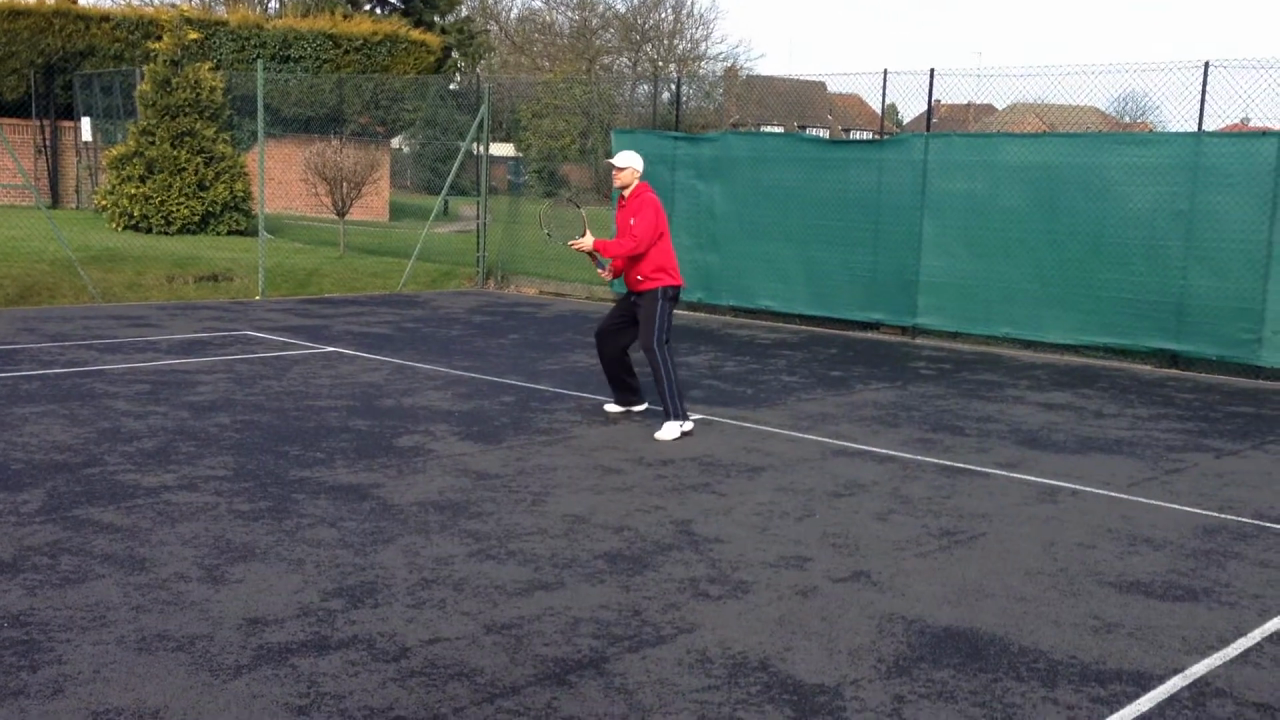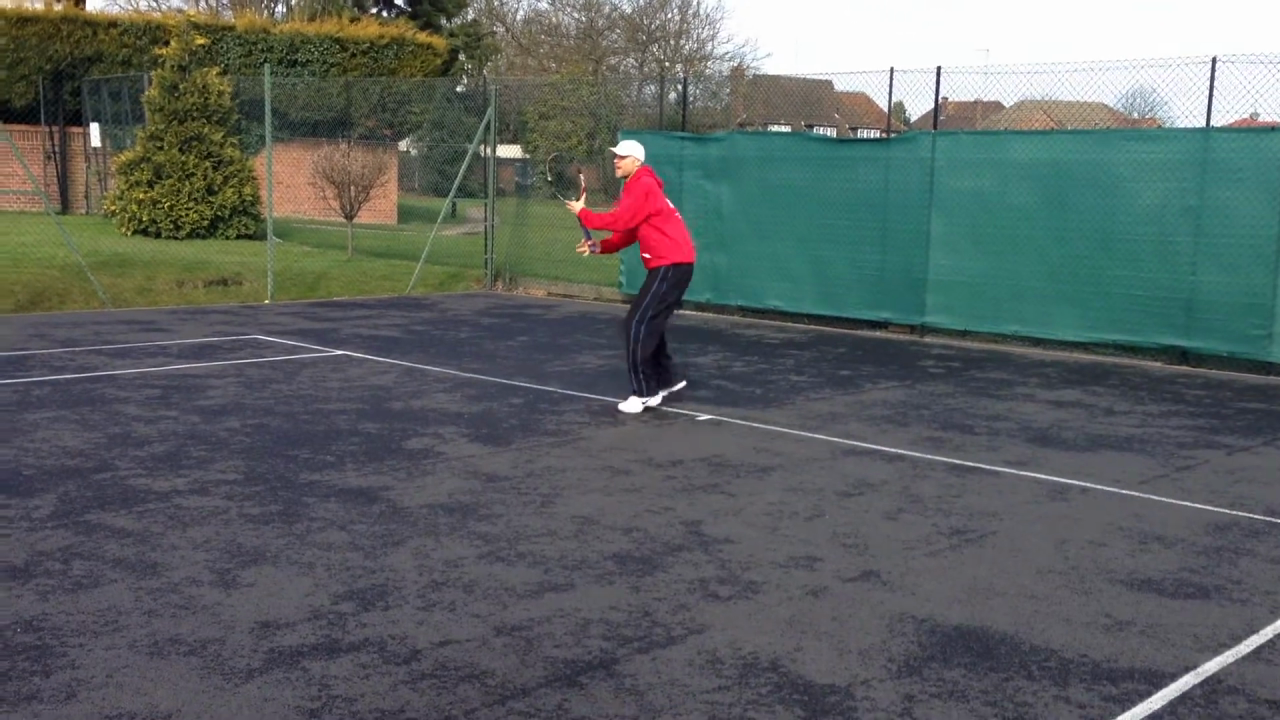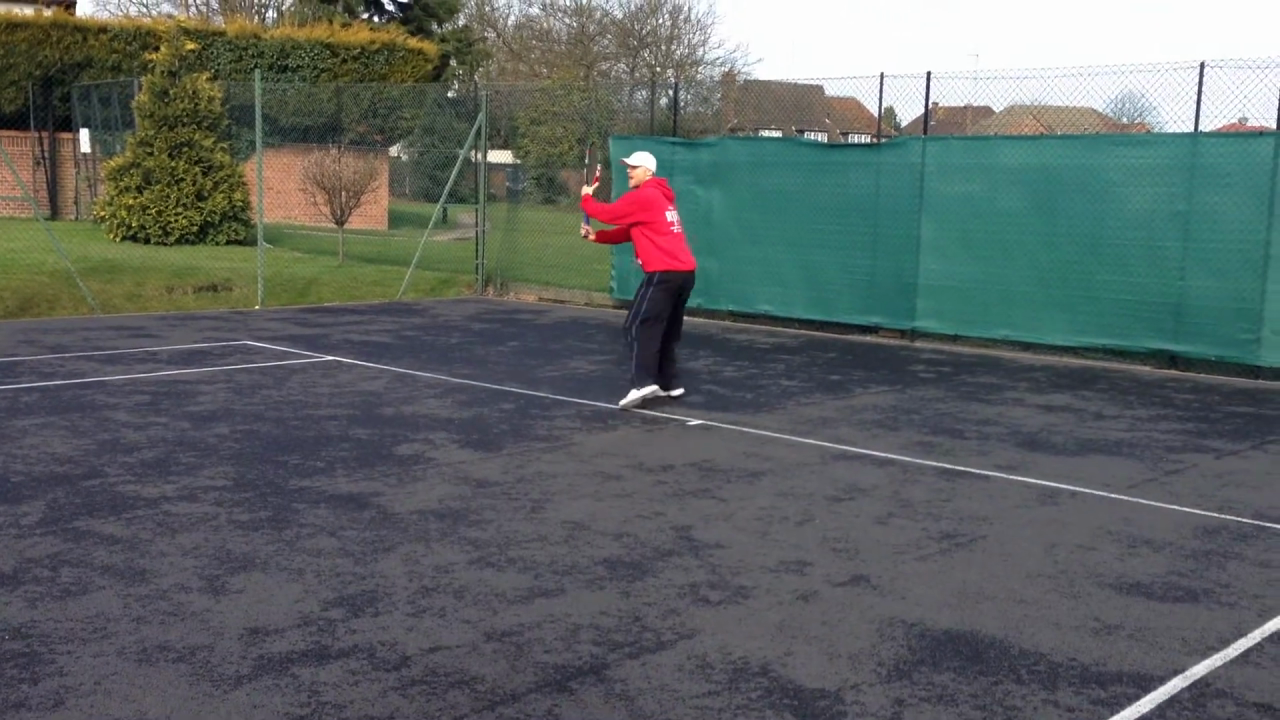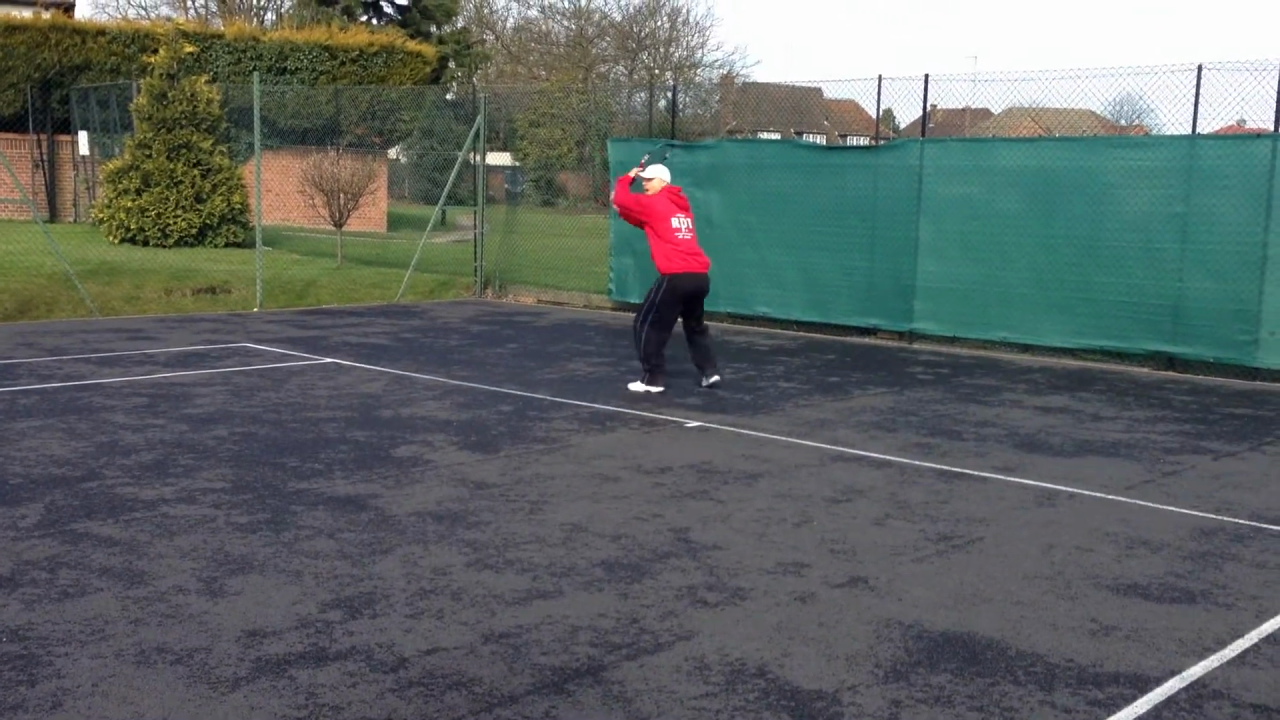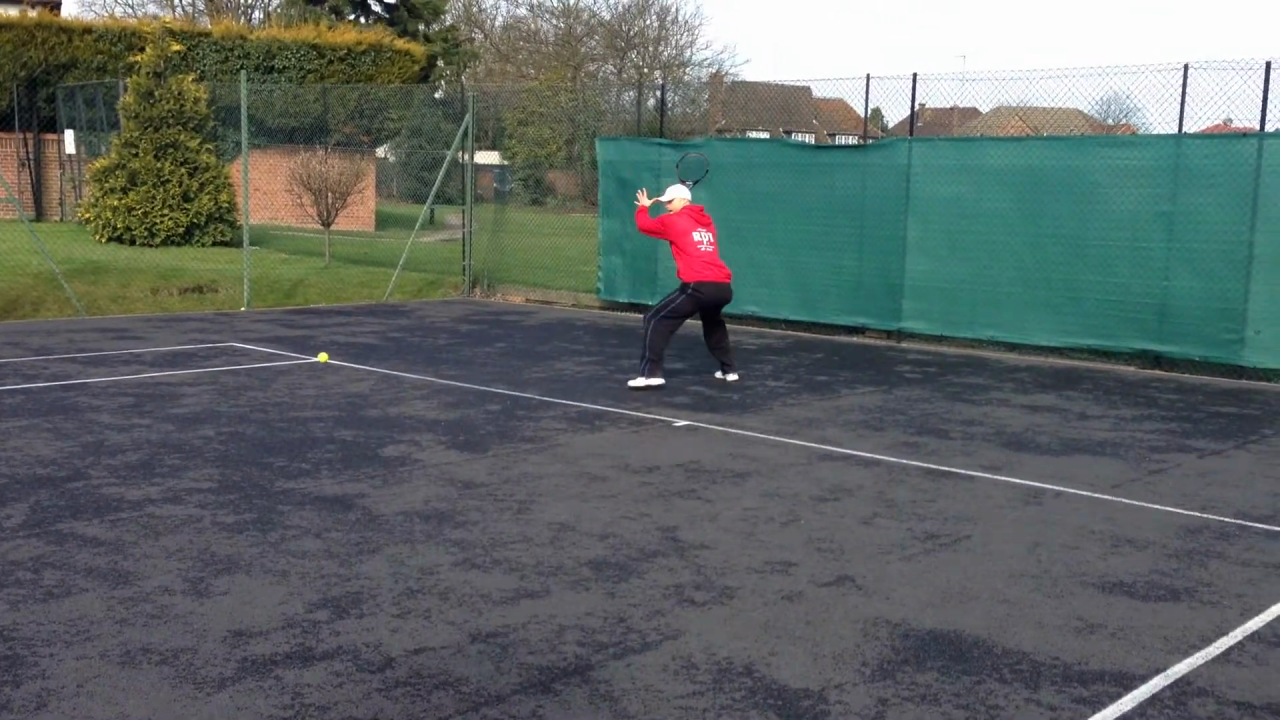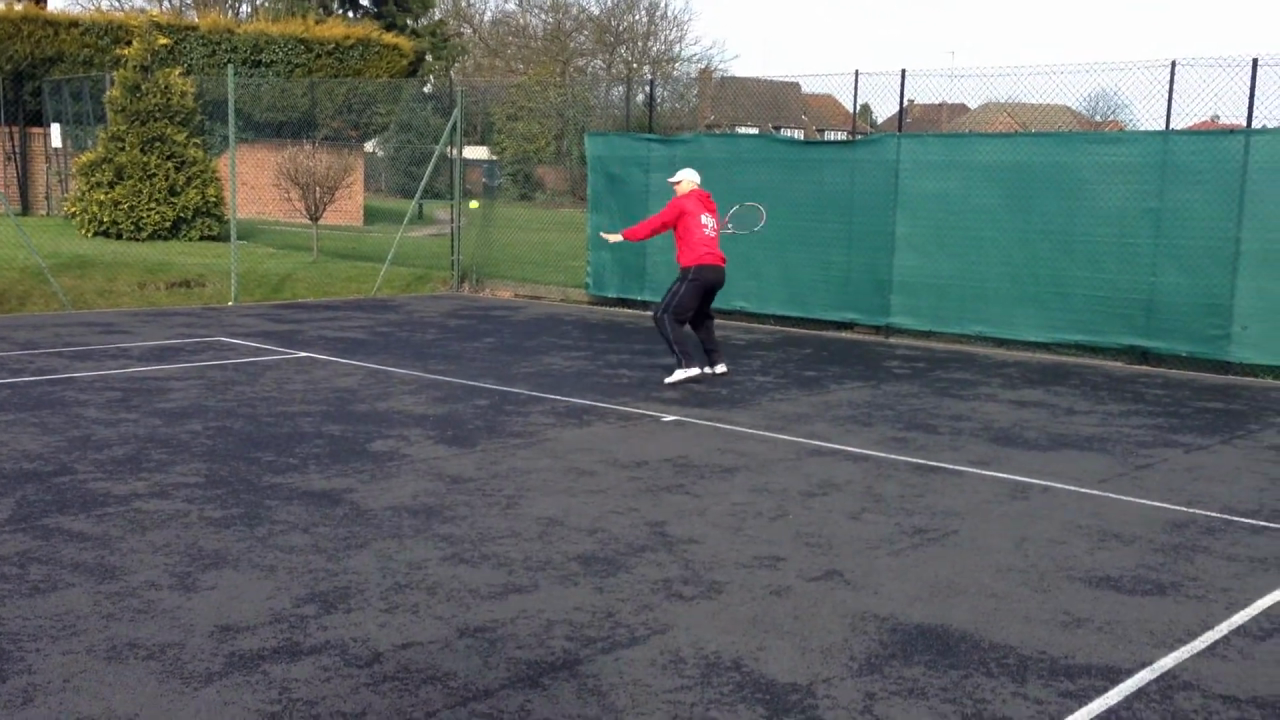
dt=0.3s
person 1, frame 1
left shoulder: (648, 201)
right shoulder: (622, 205)
left elbow: (637, 243)
left wrist: (596, 245)
right wrist: (613, 269)
left hip: (660, 287)
right hip: (636, 289)
left knee: (654, 345)
right knee: (607, 335)
left ankle: (677, 418)
right ankle: (629, 397)
person 1, frame 2
left shoulder: (643, 186)
right shoulder: (637, 187)
left elbow: (616, 220)
right elbow: (629, 232)
left wrist: (582, 212)
right wrist: (599, 247)
left hip: (672, 265)
right hip: (676, 265)
left knee: (638, 325)
right knee: (650, 323)
left ankle: (644, 392)
right ankle: (668, 379)
person 1, frame 3
left shoulder: (643, 196)
right shoulder: (658, 197)
left elbow: (608, 214)
right elbow: (629, 231)
left wrist: (586, 199)
right wrist: (596, 236)
left hip: (663, 272)
right hip: (685, 272)
left knee: (638, 326)
right knee: (666, 327)
left ankle: (643, 384)
right ankle: (670, 383)
person 1, frame 4
left shoulder: (650, 203)
right shoulder: (682, 205)
left elbow: (621, 199)
left wrist: (626, 178)
right wrist: (624, 213)
left hip: (676, 277)
right hip: (700, 276)
left knee: (646, 326)
right knee: (694, 325)
left ankle: (652, 379)
right ankle: (710, 371)
person 1, frame 5
left shoulder: (672, 221)
right shoulder: (707, 222)
left elbow: (643, 225)
left wrist: (642, 207)
left hip: (698, 287)
right hip: (723, 287)
left knee: (655, 321)
right knee: (714, 326)
left ankle: (650, 373)
right ankle: (729, 370)
person 1, frame 6
left shoulder: (683, 203)
right shoulder: (709, 208)
left elbow: (657, 223)
left wrist: (622, 235)
left hip: (698, 270)
right hip: (718, 271)
left knee: (665, 317)
right knee: (699, 316)
left ankle: (687, 364)
right ankle: (716, 361)
